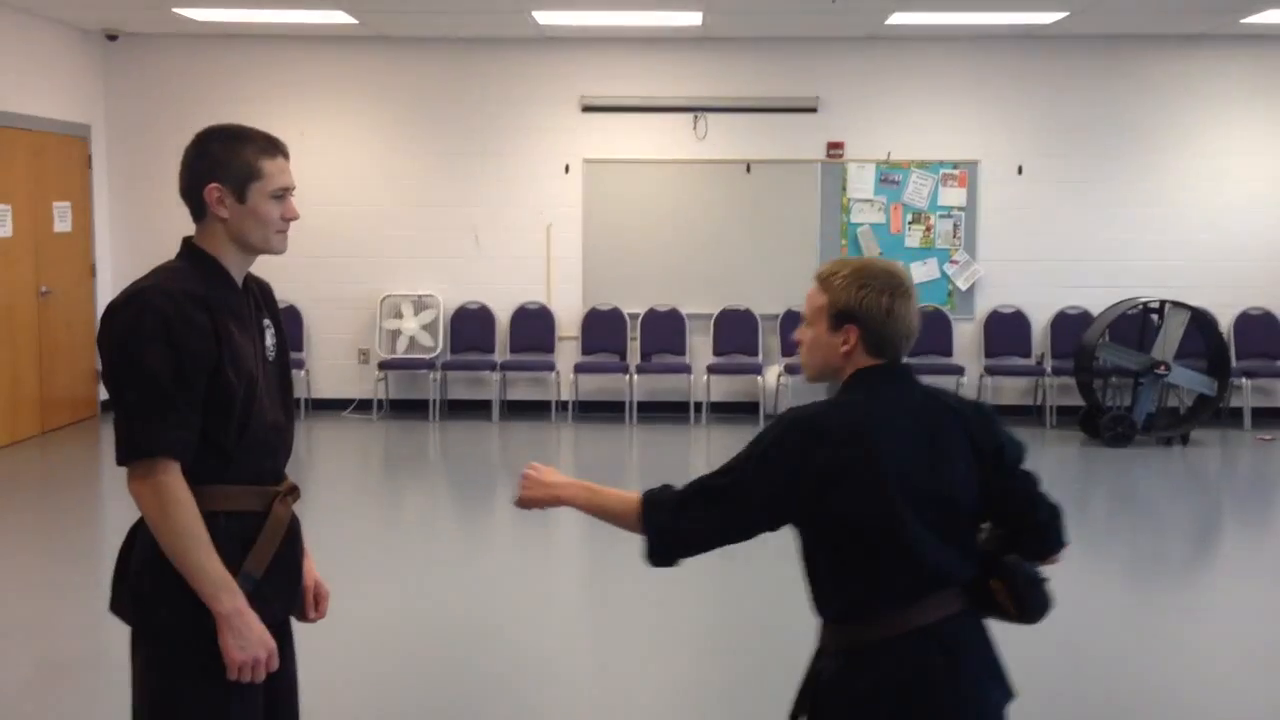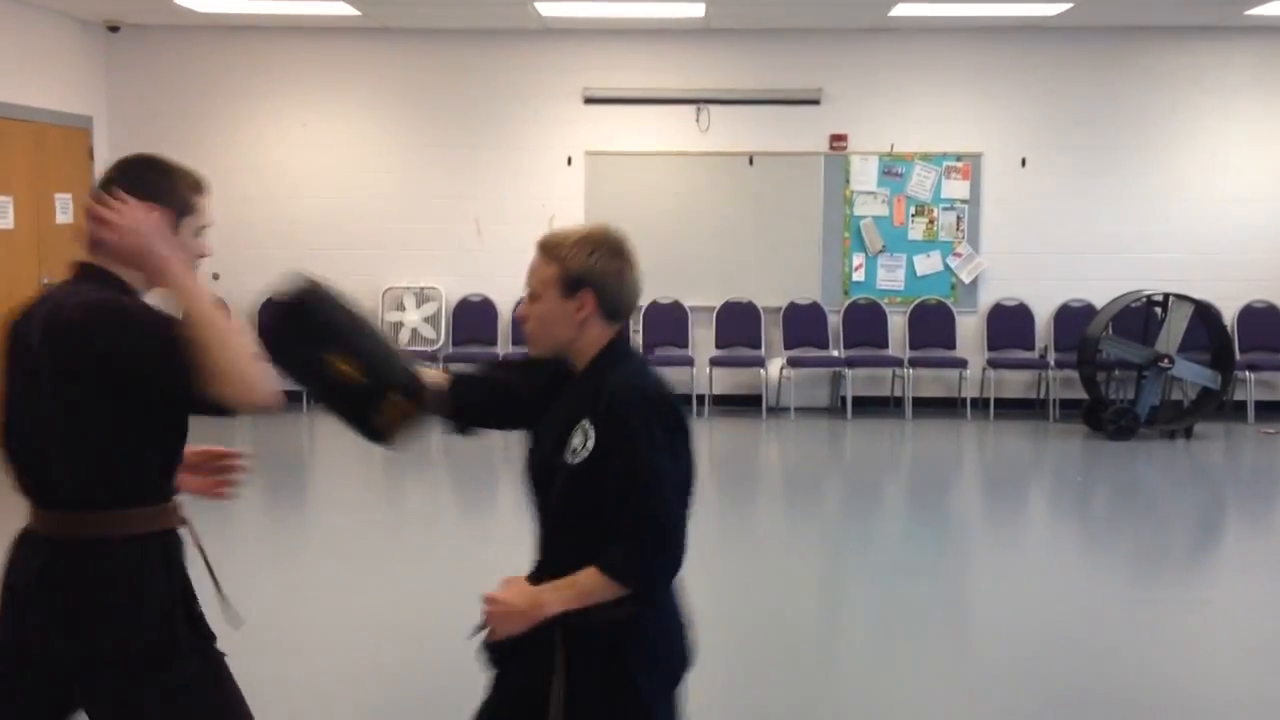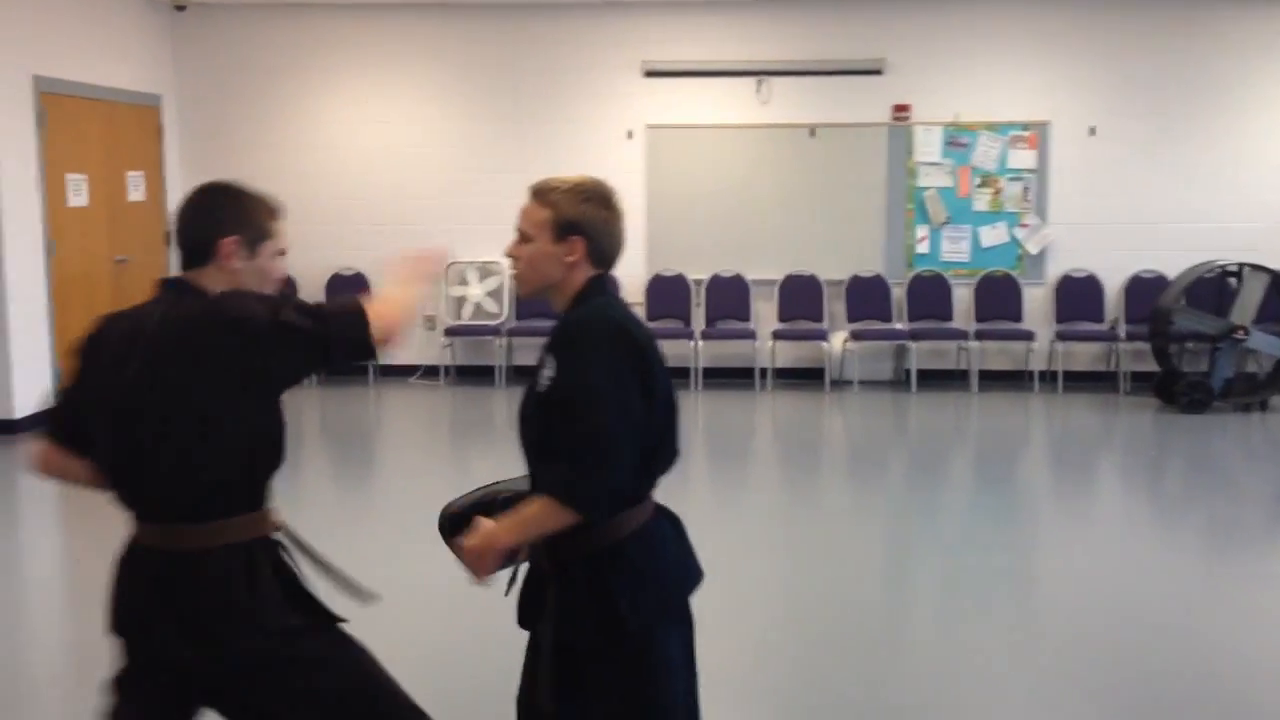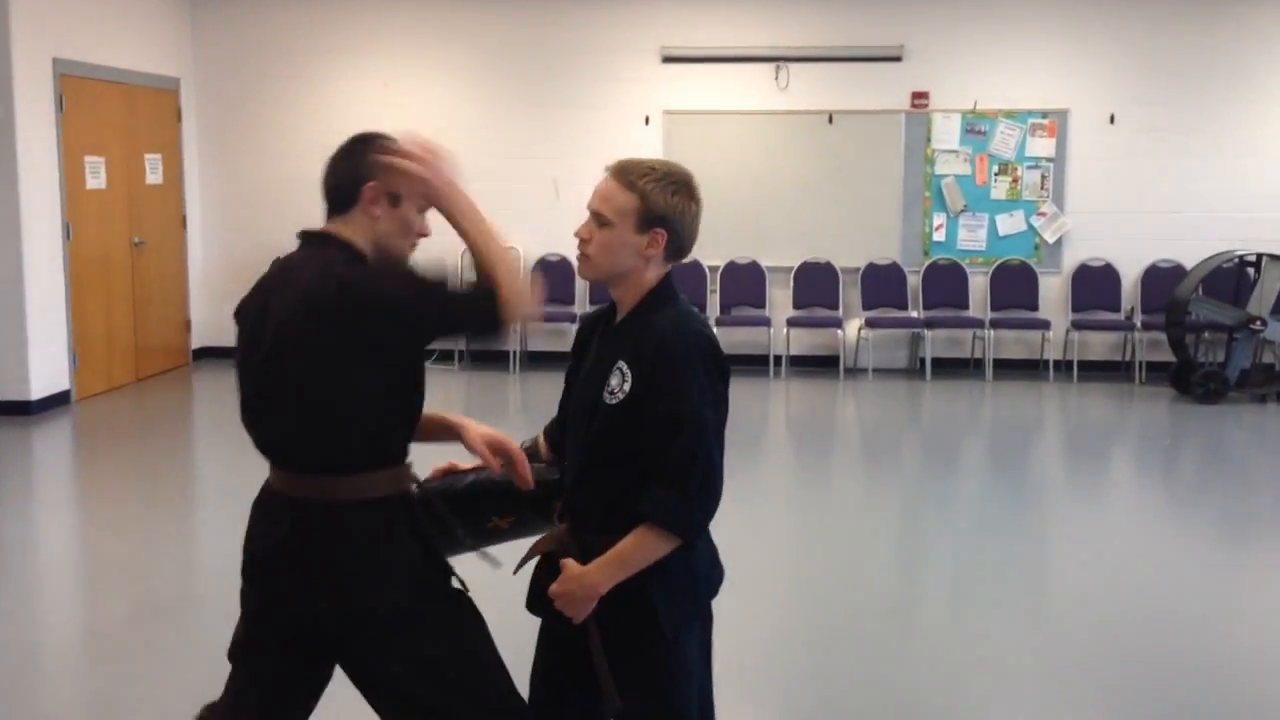
dt=0.7s
person 1, frame 1
left shoulder: (256, 298)
right shoulder: (158, 310)
right elbow: (154, 476)
left wrist: (295, 555)
right wrist: (230, 607)
left hip: (254, 558)
right hip: (195, 578)
person 1, frame 2
left shoulder: (48, 316)
right shoulder: (115, 323)
right elbow: (255, 391)
left wrist: (171, 467)
right wrist: (172, 271)
left hip: (47, 573)
right hip: (121, 578)
person 1, frame 3
left shoulder: (117, 336)
right shoulder: (238, 322)
left elbow: (54, 457)
right elbow: (374, 326)
right wrist: (414, 276)
left hip: (151, 581)
right hip: (220, 590)
person 1, frame 4
left shoulder: (279, 287)
right shoulder: (359, 290)
right elbow: (514, 300)
left wrist: (457, 424)
right wrist: (448, 195)
left hip: (286, 534)
right hip: (362, 545)
person 2, frame 1
left shoulder: (812, 437)
right shoulder: (965, 421)
left elbow: (685, 517)
right elbow: (1044, 540)
left wrist: (566, 491)
right hip: (958, 663)
person 2, frame 2
left shoulder: (643, 408)
right shoulder: (562, 378)
left elbow: (650, 559)
right elbow: (466, 395)
left wrist: (540, 603)
left hip: (619, 644)
right hip: (562, 634)
person 2, frame 3
left shoulder: (599, 334)
right shoulder: (583, 328)
left elbow: (590, 476)
left wrist: (500, 536)
right wrist: (510, 510)
left hip: (624, 580)
right hip: (579, 574)
person 2, frame 4
left shoulder: (680, 345)
right shoulder: (600, 328)
left elbow: (686, 500)
left wrist: (599, 578)
left hip: (648, 588)
right hip: (581, 569)
